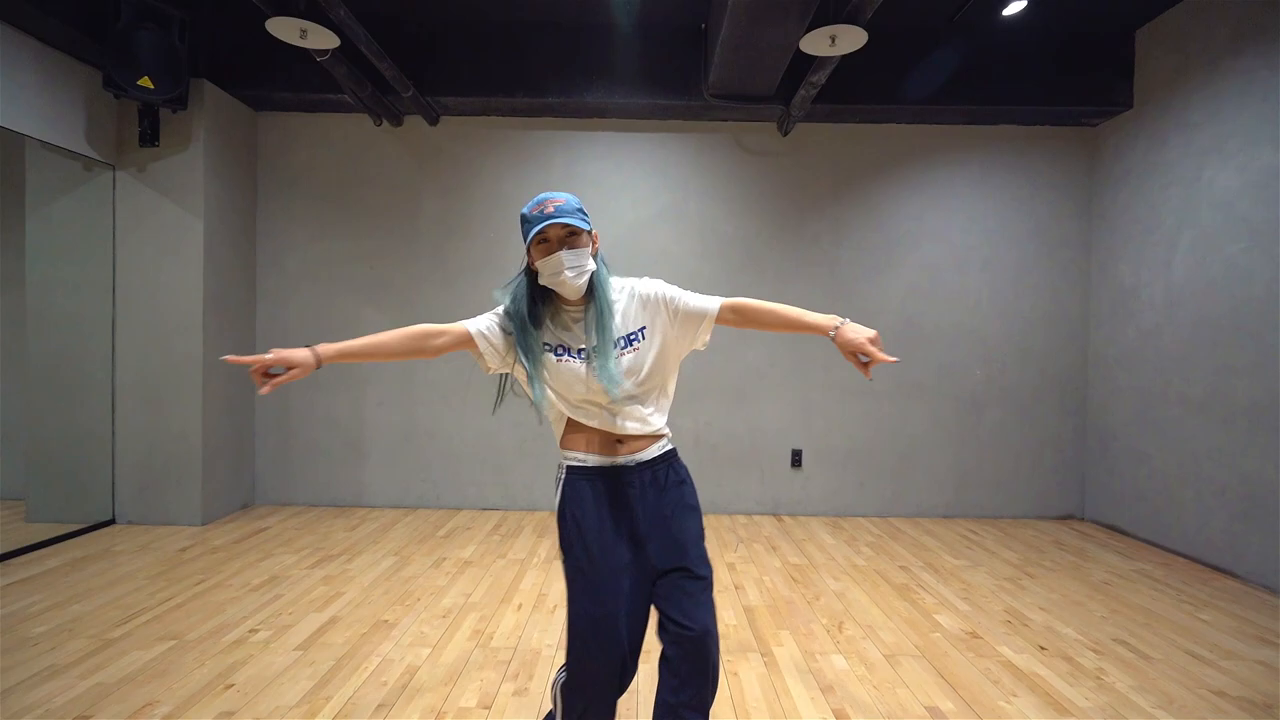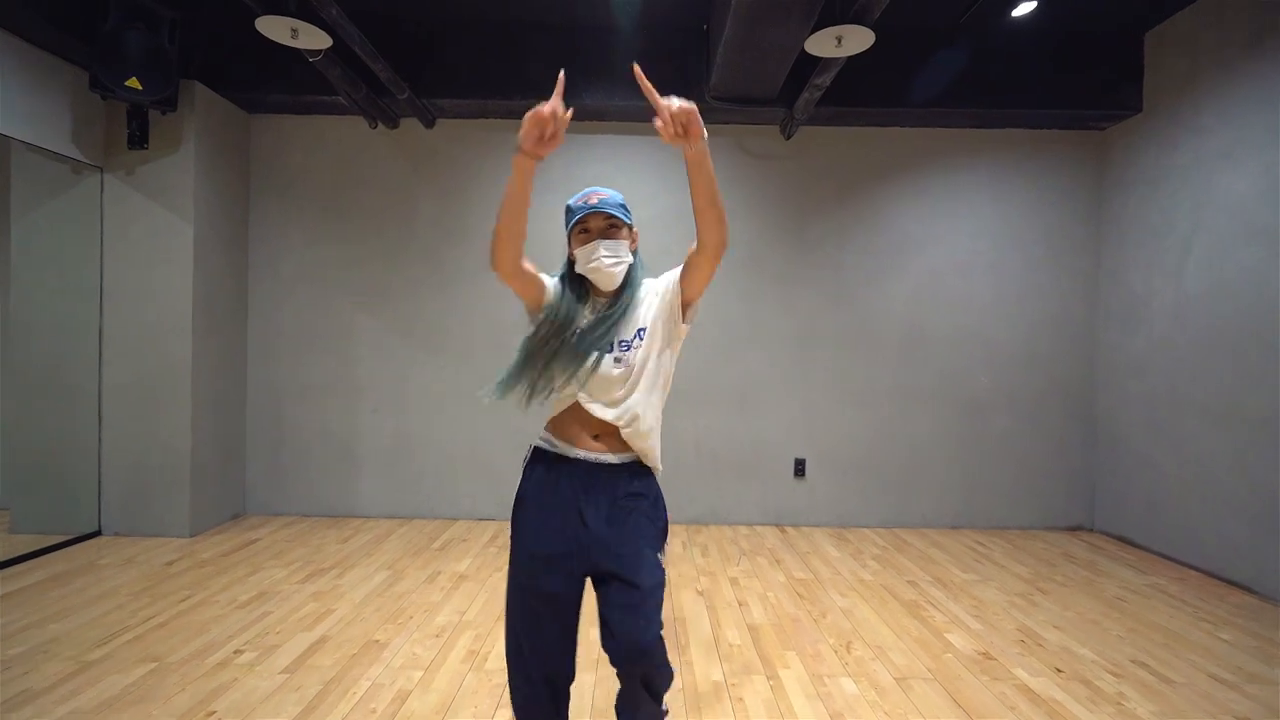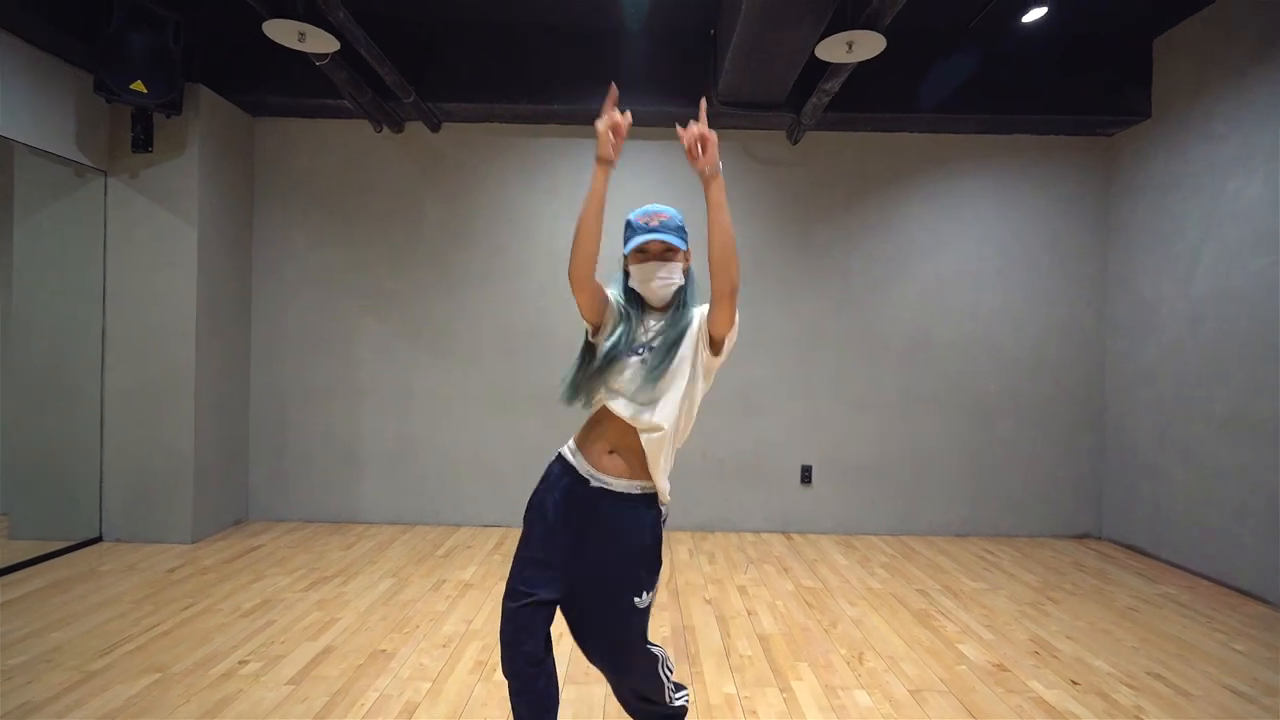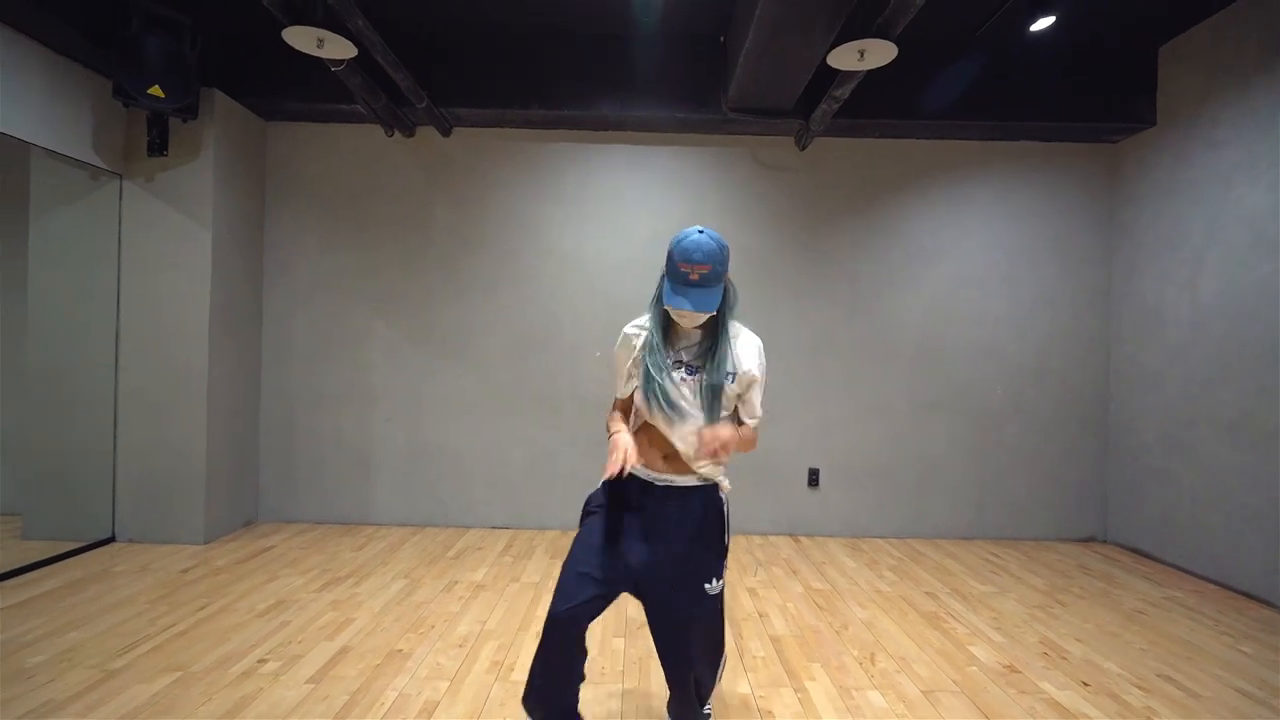
dt=0.2s
person 1, frame 1
left shoulder: (643, 299)
right shoulder: (519, 322)
left elbow: (735, 310)
right elbow: (435, 336)
left wrist: (833, 326)
left hip: (658, 479)
right hip: (590, 486)
left knee: (694, 635)
right knee: (605, 639)
person 1, frame 2
left shoulder: (664, 303)
right shoulder: (557, 304)
left elbow: (712, 245)
right elbow: (504, 260)
left hip: (627, 490)
right hip: (553, 479)
left knee: (636, 644)
right knee: (535, 634)
person 1, frame 3
left shoulder: (706, 331)
right shoulder: (612, 319)
left elbow: (726, 303)
right elbow: (579, 277)
left hip: (633, 511)
right hip: (566, 491)
left knee: (617, 649)
right knee: (521, 627)
person 1, frame 4
left shoulder: (743, 347)
right shoulder: (639, 335)
left elbow: (748, 434)
right elbow: (619, 411)
left wrist: (728, 438)
right wrist: (621, 442)
left hip: (693, 507)
right hip: (626, 494)
left knee: (692, 640)
right knee: (568, 614)
